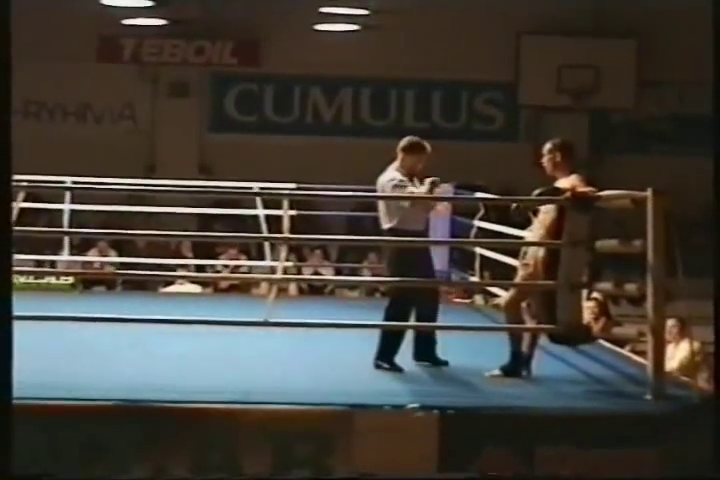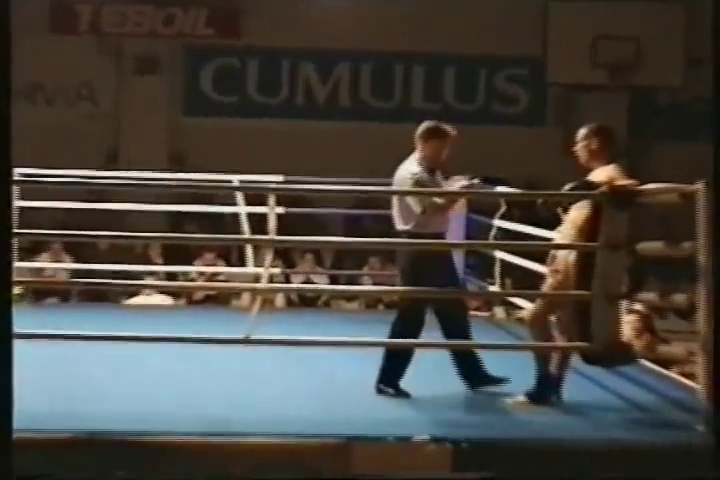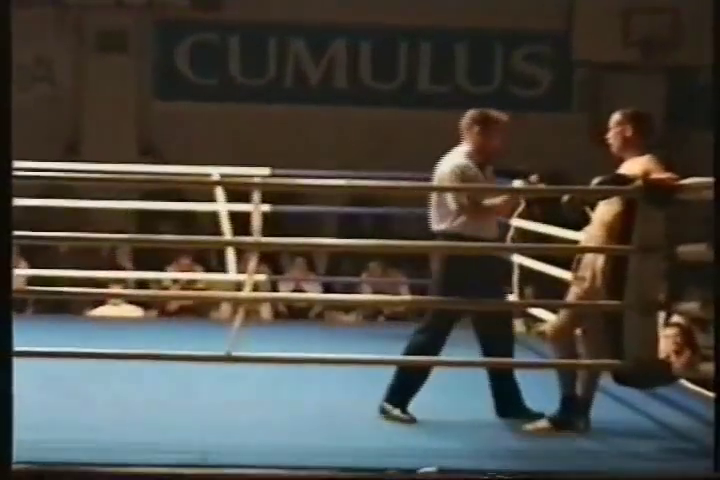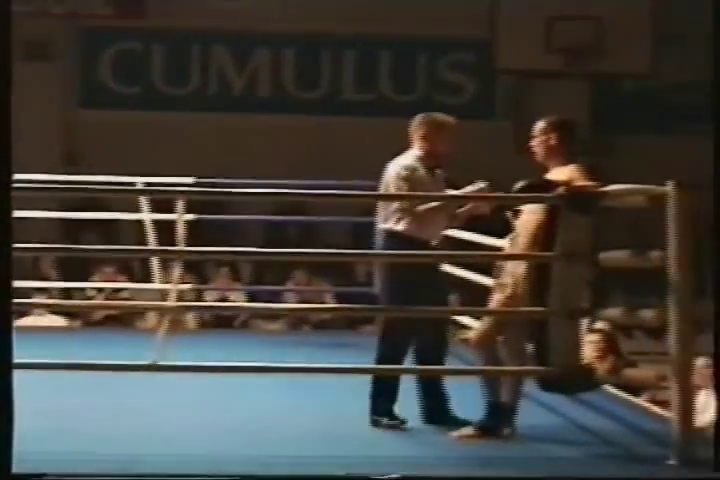
dt=0.3s
person 1, frame 1
left shoulder: (574, 182)
right shoulder: (559, 186)
left elbow: (591, 195)
left hip: (544, 256)
right hip: (535, 254)
right knee: (533, 309)
person 1, frame 2
left shoulder: (612, 174)
right shoulder: (596, 176)
left elbow: (631, 187)
left hip: (576, 261)
right hip: (565, 258)
left knee: (537, 316)
right knee: (565, 323)
left ankle: (547, 386)
right ankle: (548, 386)
person 1, frame 3
left shoulder: (646, 166)
right shoulder: (629, 168)
left elbow: (670, 184)
left hip: (605, 266)
right hip: (593, 263)
left knee: (560, 331)
right knee: (592, 337)
left ankle: (573, 409)
right ankle: (575, 410)
person 1, frame 4
left shoulder: (571, 174)
right shoulder: (551, 178)
left hip: (528, 274)
right hip: (515, 271)
left knee: (484, 337)
right knee: (512, 342)
left ankle: (499, 415)
right ankle: (500, 416)
person 2, frame 1
left shoulder: (410, 179)
right shoulder: (391, 180)
left elbow: (424, 205)
right elbow: (419, 200)
left wrist: (428, 192)
right wrist: (428, 188)
left hip: (417, 240)
right hip: (402, 242)
left knee: (428, 296)
right knee: (401, 300)
left ankle: (425, 351)
right ankle: (384, 356)
person 2, frame 2
left shoulder: (431, 173)
right shoulder: (410, 174)
left elbow: (439, 205)
right elbow: (430, 210)
left wrist: (454, 191)
right wrist: (456, 192)
left hip: (436, 246)
right hip: (418, 248)
left knee: (454, 311)
right knee: (411, 315)
left ankle: (473, 373)
right ankle: (387, 380)
person 2, frame 3
left shoulder: (483, 169)
right shoulder: (454, 167)
right elbow: (469, 212)
left wrist: (509, 201)
right wrist: (509, 199)
left hip: (482, 254)
right hip: (457, 253)
left knee: (498, 329)
right knee: (437, 327)
left ankle: (508, 403)
right ankle: (395, 399)
person 2, frame 4
left shoulder: (434, 174)
right shoulder: (401, 169)
left elbow: (440, 219)
right elbow: (413, 214)
left wrist: (468, 208)
right wrist: (455, 200)
left hip: (423, 254)
right hip: (400, 253)
left knee: (432, 333)
right knee: (397, 332)
left ankle: (435, 408)
right ankle: (381, 408)
